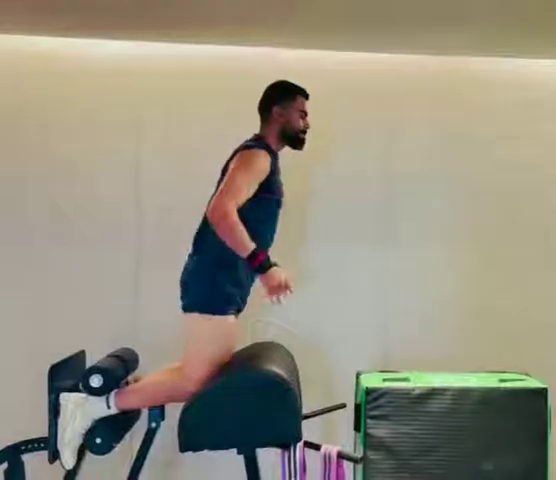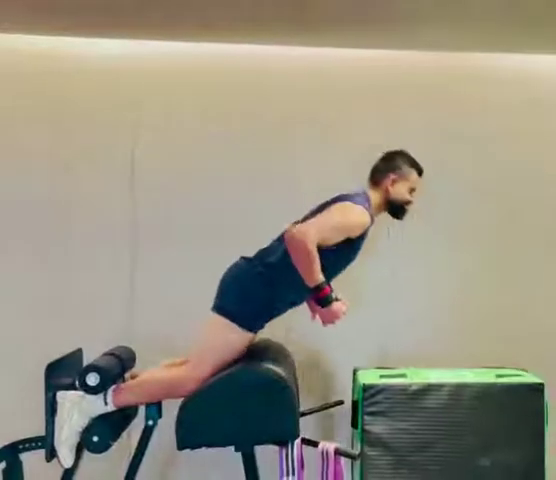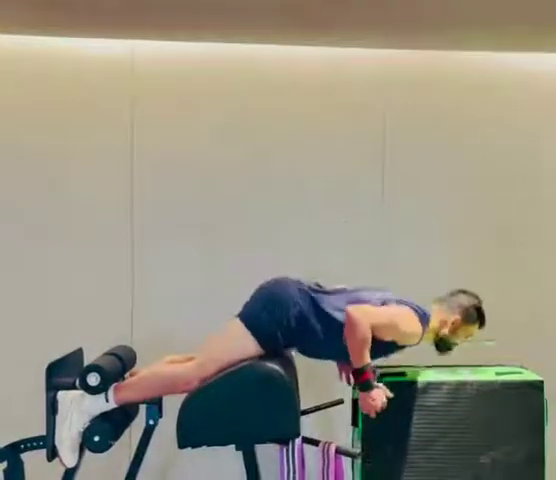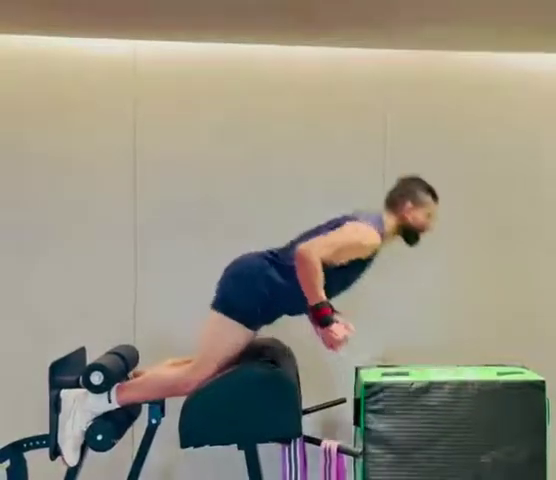
dt=0.7s
person 1, frame 1
left shoulder: (264, 159)
right shoulder: (256, 156)
right elbow: (220, 211)
left wrist: (261, 269)
right wrist: (264, 265)
left hip: (226, 282)
right hip: (214, 281)
left knee: (203, 373)
right knee: (198, 380)
left ankle: (109, 389)
right ankle: (95, 406)
person 1, frame 2
left shoulder: (352, 207)
right shoulder: (358, 214)
right elbow: (299, 238)
left wrist: (311, 292)
right wrist: (325, 296)
left hip: (252, 288)
right hip: (251, 292)
left knee: (195, 369)
right knee: (192, 378)
right ankle: (90, 404)
person 1, frame 3
left shoulder: (406, 310)
right shoulder: (412, 325)
right elbow: (357, 318)
left wrist: (343, 355)
right wrist: (365, 382)
left hip: (287, 299)
right hip: (281, 311)
left knee: (200, 364)
right knee: (195, 375)
left ankle: (111, 381)
right ankle: (92, 402)
person 1, frame 4
left shoulder: (364, 226)
right shoulder: (369, 234)
right elbow: (307, 255)
left wrist: (324, 313)
right wrist: (324, 319)
left hip: (256, 284)
right hip: (253, 287)
left knee: (203, 365)
right knee: (199, 374)
left ankle: (118, 383)
right ankle: (95, 402)
